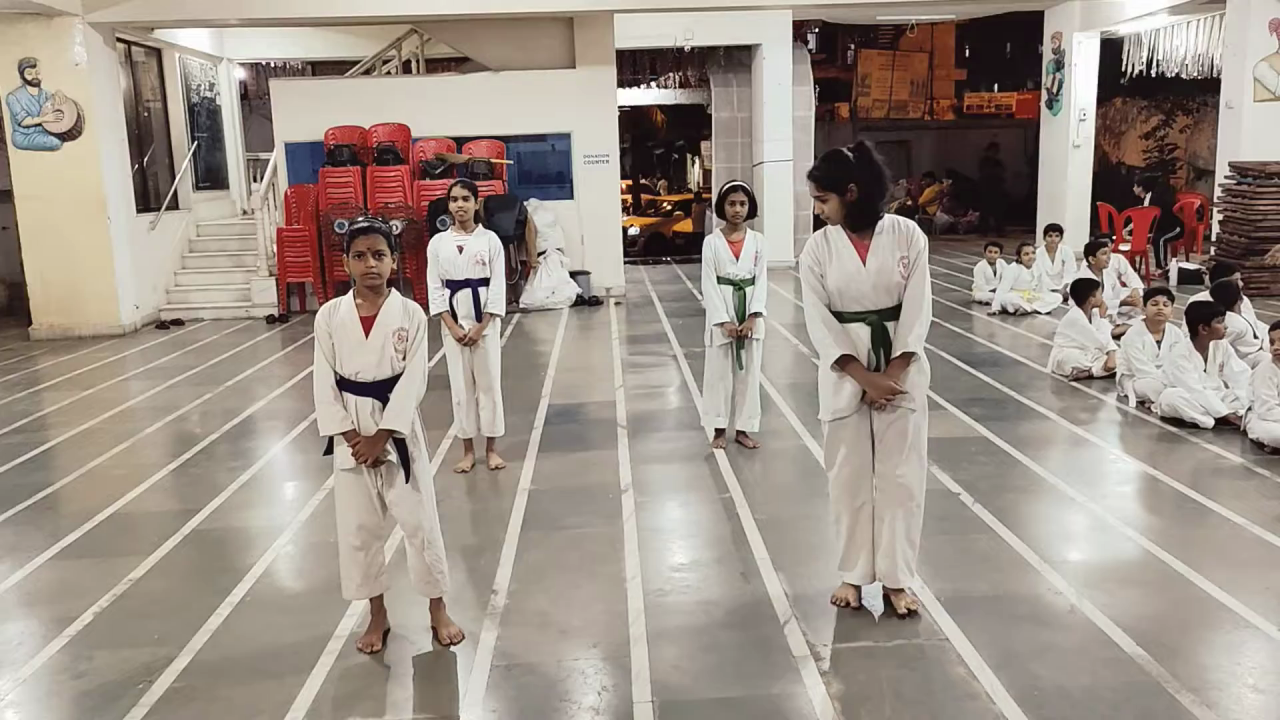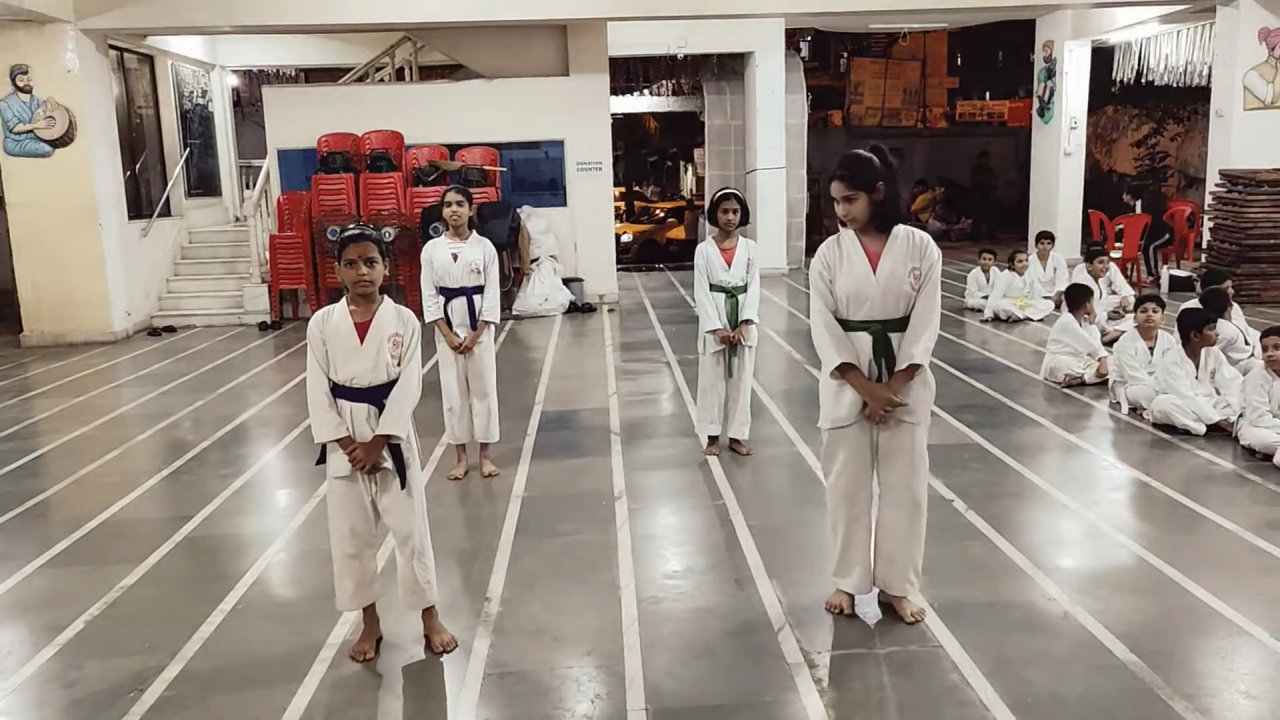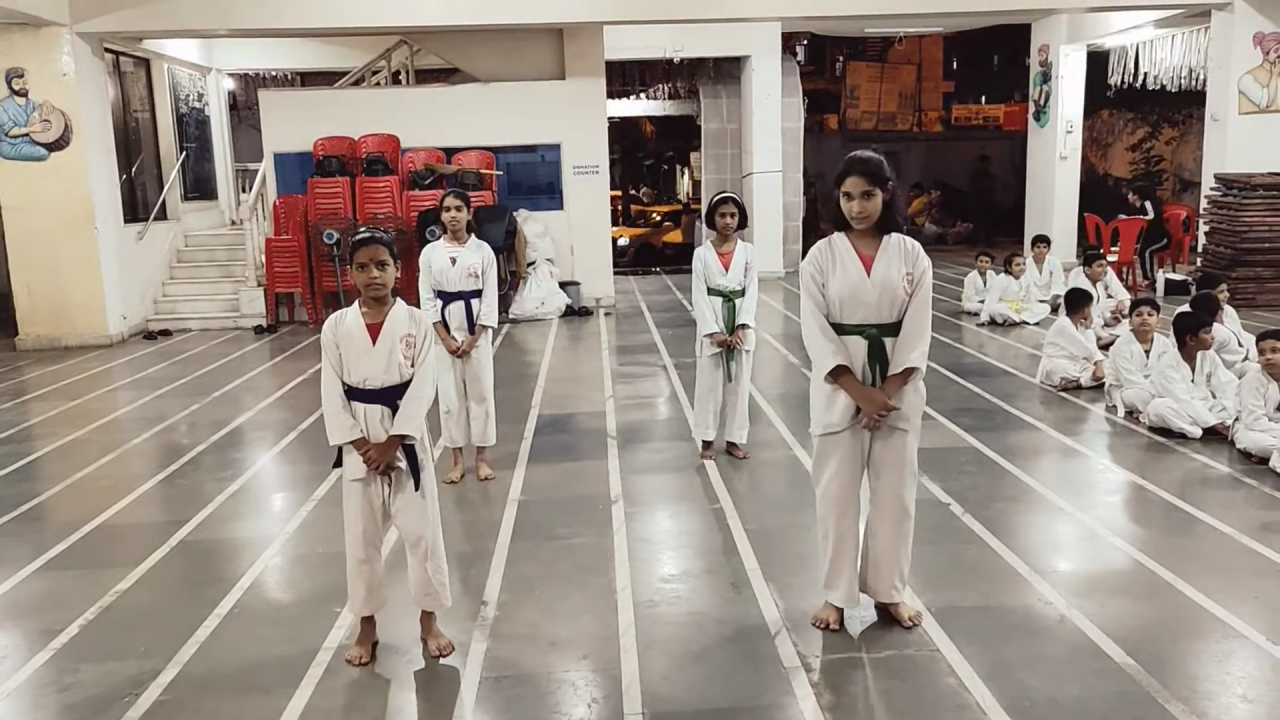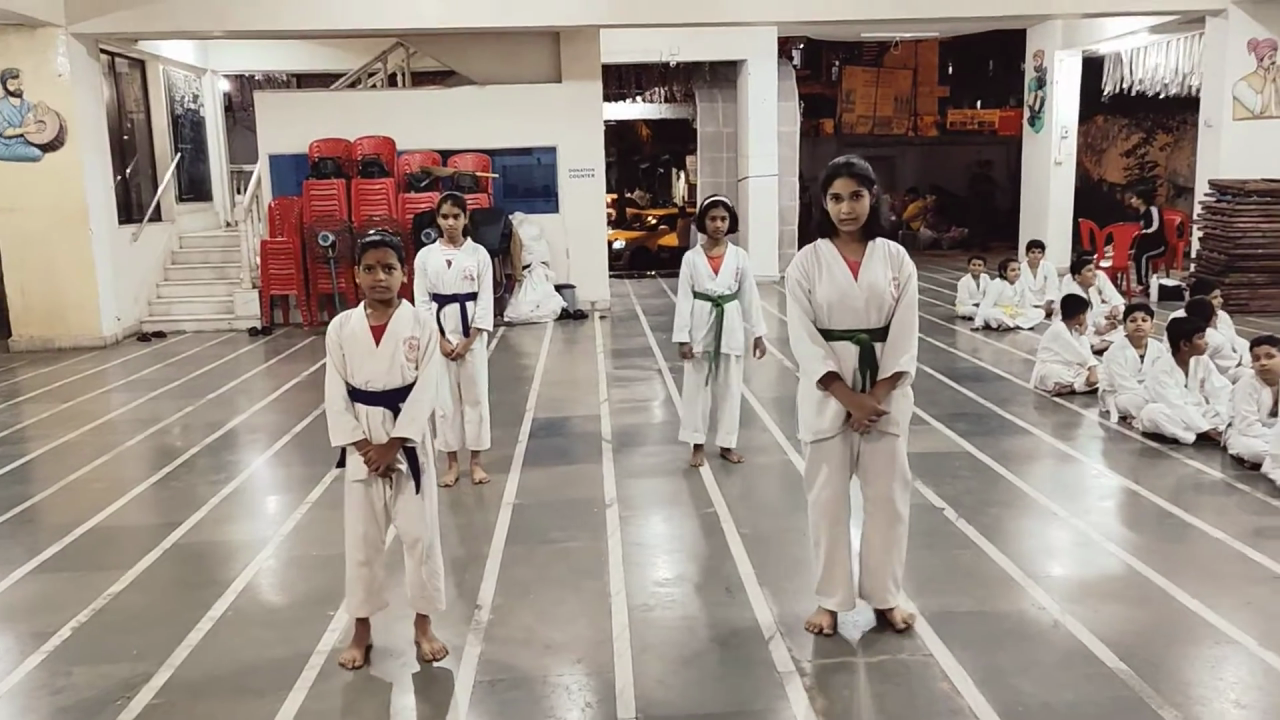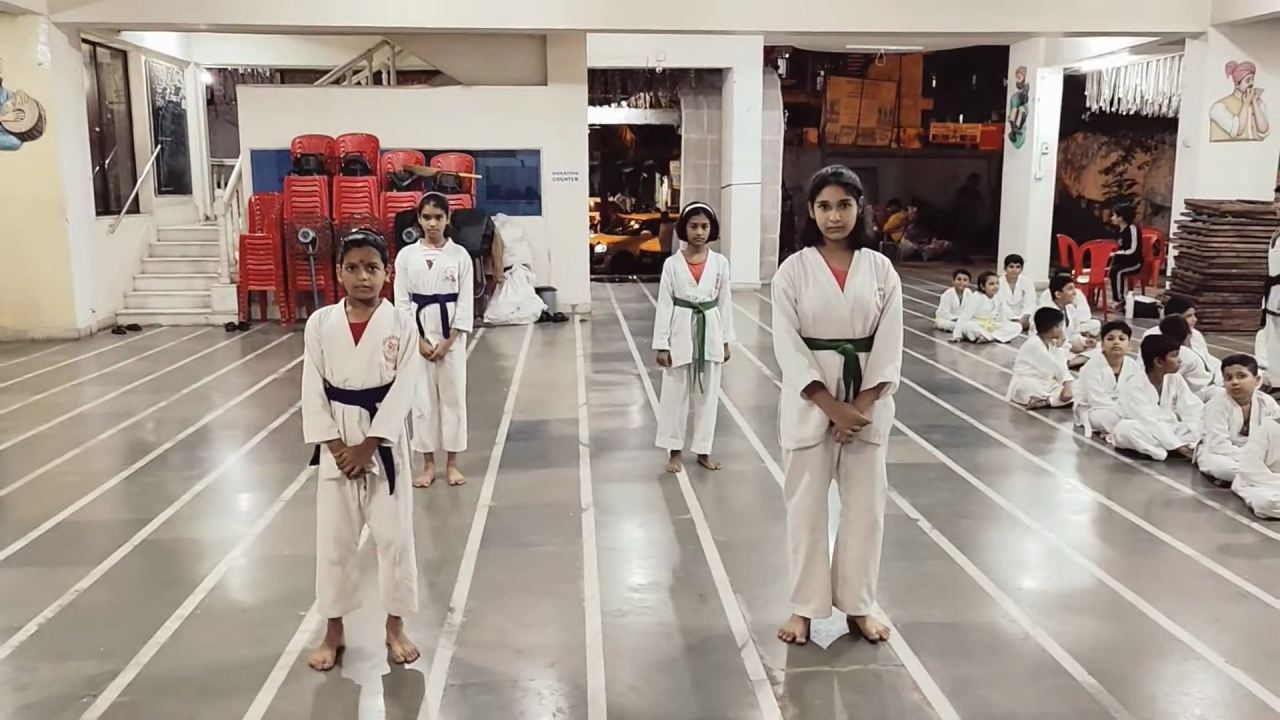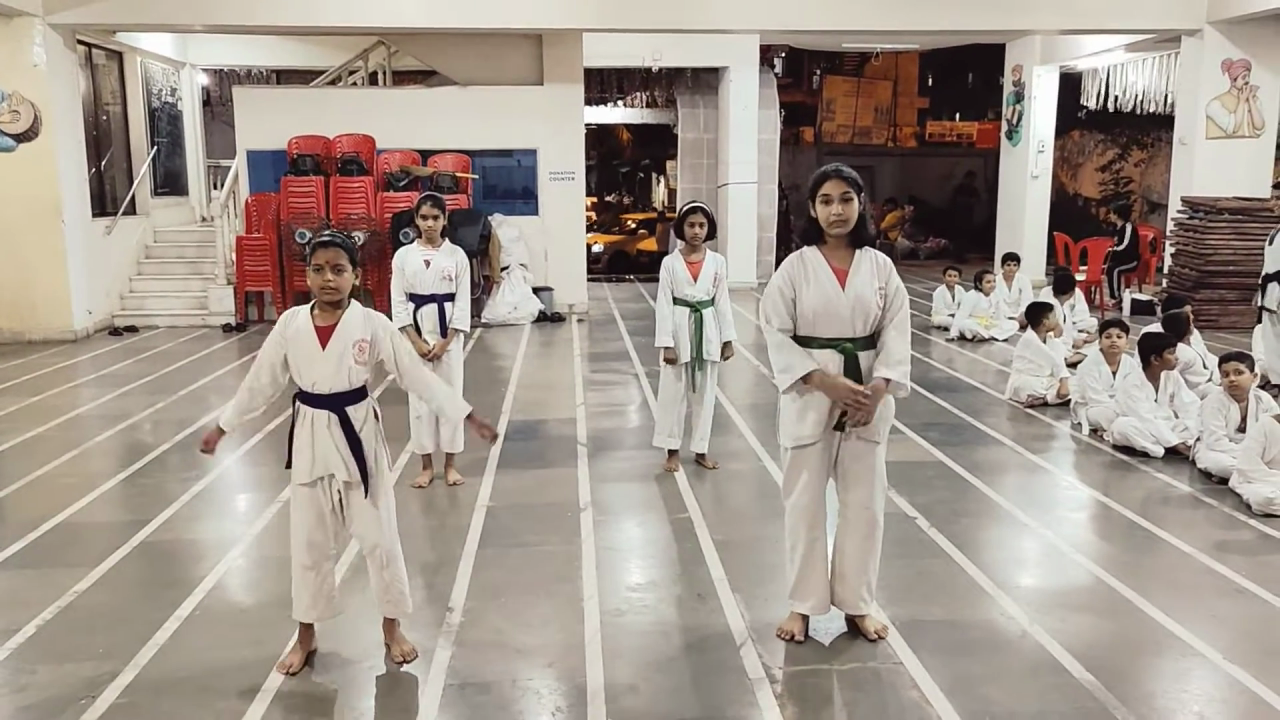
dt=0.4s
person 1, frame 1
left shoulder: (906, 235)
right shoulder: (818, 248)
left elbow: (917, 309)
right elbow: (819, 321)
left wrist: (891, 375)
right wrist: (865, 378)
left hip: (901, 369)
right hip: (844, 373)
left knee: (902, 475)
right knee: (848, 476)
left ankle: (896, 577)
right ankle: (854, 573)
person 1, frame 2
left shoulder: (920, 247)
right shoulder: (830, 252)
left elbow: (925, 323)
right elbow: (824, 327)
left wrist: (892, 387)
right wrist: (866, 388)
left hip: (906, 382)
right hip: (846, 383)
left knee: (905, 485)
right knee: (846, 484)
left ankle: (896, 586)
right ankle: (848, 580)
person 1, frame 3
left shoulder: (911, 254)
right shoulder: (822, 255)
left elbow: (917, 329)
right elbow: (815, 331)
left wrist: (887, 391)
right wrist: (860, 392)
left hip: (897, 386)
right hip: (838, 388)
left knee: (895, 491)
right knee: (835, 492)
left ankle: (889, 591)
right ankle: (837, 594)
person 1, frame 4
left shoulder: (895, 258)
right shoulder: (807, 262)
left elbow: (905, 333)
right elbow: (804, 338)
left wrist: (878, 395)
right wrist: (849, 398)
left hip: (885, 391)
right hip: (827, 392)
left knee: (888, 494)
right knee: (827, 497)
left ankle: (885, 595)
right ankle: (830, 598)
person 1, frame 5
left shoulder: (880, 269)
right shoulder: (794, 269)
left elbow: (888, 343)
right elbow: (788, 345)
left wrist: (861, 404)
right wrist: (832, 406)
left hip: (867, 400)
right hip: (810, 400)
left knee: (865, 504)
right knee: (806, 504)
left ankle: (858, 605)
right ankle: (804, 606)
person 1, frame 6
left shoulder: (880, 266)
right shoulder: (796, 266)
left elbow: (896, 333)
right elbow: (774, 332)
left wrist: (882, 387)
right wrist: (827, 382)
left hip: (868, 396)
right hip: (809, 395)
left knee: (865, 502)
right knee: (804, 502)
left ankle: (857, 603)
right ankle: (802, 603)
person 2, frame 1
left shoulder: (410, 314)
right shoulder: (330, 316)
left elbow: (413, 381)
right elbow: (325, 382)
left wrist: (381, 436)
right wrist: (350, 436)
left hip: (398, 432)
right hip: (350, 437)
left knee: (420, 523)
right knee: (357, 530)
left ankle: (437, 608)
right ankle: (378, 615)
person 2, frame 2
left shoulder: (404, 321)
right shoulder: (323, 324)
left elbow: (408, 388)
right elbow: (318, 390)
left wrist: (378, 442)
right wrist: (347, 443)
left hip: (393, 438)
right hip: (345, 443)
left knee: (411, 530)
right knee: (350, 537)
left ankle: (430, 617)
right ankle: (370, 622)
person 2, frame 3
left shoulder: (416, 322)
right shoulder: (336, 327)
left elbow: (421, 389)
right elbow: (332, 394)
left wrist: (391, 443)
right wrist: (361, 445)
left hip: (406, 440)
right hip: (358, 445)
left knee: (422, 532)
right knee: (360, 539)
left ankle: (429, 620)
right ankle: (366, 627)
person 2, frame 4
left shoulder: (421, 324)
right shoulder: (341, 327)
left elbow: (425, 391)
right elbow: (336, 394)
left wrist: (393, 444)
right wrist: (363, 446)
left hip: (408, 441)
right hip: (361, 444)
left knee: (420, 534)
right knee: (361, 539)
left ankle: (423, 624)
right ankle: (361, 629)
person 2, frame 5
left shoulder: (400, 324)
right shoulder: (320, 323)
left elbow: (401, 392)
right elbow: (313, 390)
left wrist: (368, 446)
right wrist: (334, 446)
left hip: (384, 441)
right hip: (336, 439)
left knee: (395, 536)
right knee: (334, 538)
left ankle: (394, 626)
right ankle: (333, 630)
person 2, frame 6
left shoulder: (372, 324)
right shoulder: (290, 324)
left elbow: (415, 372)
right elbow: (262, 378)
left wrist: (464, 413)
right wrist: (223, 424)
left hip: (357, 436)
right hip: (311, 442)
left knee: (380, 537)
right knee: (308, 545)
left ankle: (392, 627)
right ankle: (305, 636)
person 3, frame 1
left shoulder: (490, 239)
right shoulder: (438, 243)
left elbow: (497, 286)
right elbow: (435, 289)
left wrist: (480, 326)
right wrist: (453, 327)
left hip: (484, 320)
right hip: (452, 323)
left knee: (488, 383)
right knee: (461, 385)
left ankle: (491, 448)
right ankle: (468, 450)
person 3, frame 2
left shoulder: (484, 246)
right shoulder: (431, 249)
left elbow: (492, 293)
right elbow: (429, 296)
left wrist: (475, 335)
right wrist: (449, 335)
left hip: (479, 327)
right hip: (447, 330)
left knee: (483, 389)
right knee: (453, 392)
left ankle: (484, 454)
right ankle: (461, 457)
person 3, frame 3
left shoulder: (482, 250)
right shoulder: (430, 253)
left elbow: (490, 297)
right elbow: (427, 299)
left wrist: (473, 338)
right wrist: (446, 339)
left hip: (477, 331)
right hip: (443, 333)
left knee: (481, 392)
right knee: (450, 395)
left ankle: (481, 457)
right ankle: (458, 459)
person 3, frame 4
left shoulder: (478, 254)
right shoulder: (426, 256)
left elbow: (485, 301)
right elbow: (422, 302)
left wrist: (468, 341)
right wrist: (441, 341)
left hip: (472, 335)
right hip: (438, 336)
left knee: (475, 396)
right knee: (446, 398)
left ankle: (476, 461)
right ankle: (452, 463)
person 3, frame 5
left shoulder: (460, 255)
right shoulder: (407, 255)
left elbow: (465, 302)
right elbow: (402, 302)
left wrist: (447, 342)
right wrist: (420, 342)
left hip: (451, 336)
right hip: (417, 337)
left knee: (453, 397)
right knee: (423, 399)
left ankle: (452, 462)
right ankle: (428, 463)
person 3, frame 6
left shoulder: (456, 255)
right shoulder: (403, 255)
left elbow: (463, 301)
right elbow: (398, 302)
left wrist: (445, 341)
right wrist: (416, 342)
left hip: (448, 335)
right hip: (415, 335)
right knee: (420, 399)
left ankle: (450, 463)
right ankle: (426, 465)
person 4, frame 1
left shoulder: (757, 240)
right shoulder: (712, 242)
left elbow: (761, 280)
right elbow: (709, 284)
left wrist: (753, 317)
right wrist: (724, 321)
left hip: (750, 315)
right hip: (721, 316)
left knee: (749, 373)
right knee: (719, 373)
left ankle: (743, 428)
right ankle: (719, 429)
person 4, frame 2
left shoulder: (749, 248)
right shoulder: (704, 250)
left elbow: (753, 288)
right elbow: (701, 292)
left wrist: (745, 323)
right wrist: (716, 328)
left hip: (743, 322)
right hip: (714, 323)
left knee: (741, 381)
right knee: (712, 380)
left ankle: (736, 436)
right ankle: (712, 436)
person 4, frame 3
left shoulder: (747, 251)
right shoulder: (702, 253)
left elbow: (751, 292)
right elbow: (699, 295)
left wrist: (742, 326)
right wrist: (713, 331)
left hip: (740, 326)
right hip: (712, 326)
left knee: (739, 384)
right knee: (708, 385)
left ankle: (733, 439)
right ankle: (707, 440)
person 4, frame 4
left shoulder: (739, 256)
right shoulder: (691, 257)
left elbow: (749, 296)
right elbow: (684, 298)
left wrist: (757, 333)
right wrist: (682, 337)
left hip: (731, 329)
right hip: (701, 329)
left knee: (729, 389)
right knee: (696, 388)
left ankle: (726, 444)
right ankle: (697, 445)
person 4, frame 5
left shoulder: (720, 263)
right shoulder: (672, 264)
left elbow: (724, 303)
right elbow: (664, 305)
left wrist: (726, 341)
right wrist: (661, 344)
left hip: (709, 334)
right hip: (681, 334)
left knee: (707, 395)
right knee: (675, 394)
left ankle: (703, 451)
right ankle: (675, 450)
person 4, frame 6
left shoulder: (717, 261)
right shoulder: (670, 262)
left elbow: (722, 301)
right elbow: (664, 304)
left wrist: (727, 338)
right wrist: (666, 343)
left hip: (707, 332)
right hip: (678, 331)
left knee: (705, 393)
right knee: (672, 393)
left ankle: (700, 449)
right ankle: (672, 450)
